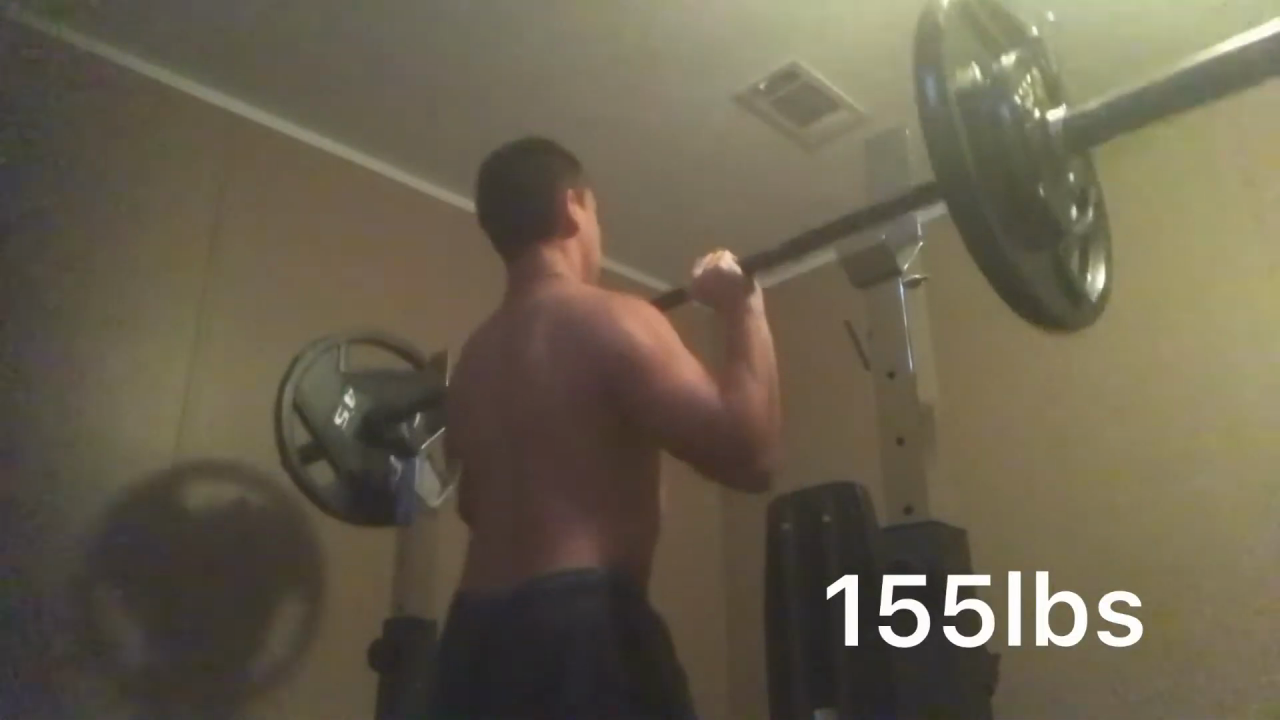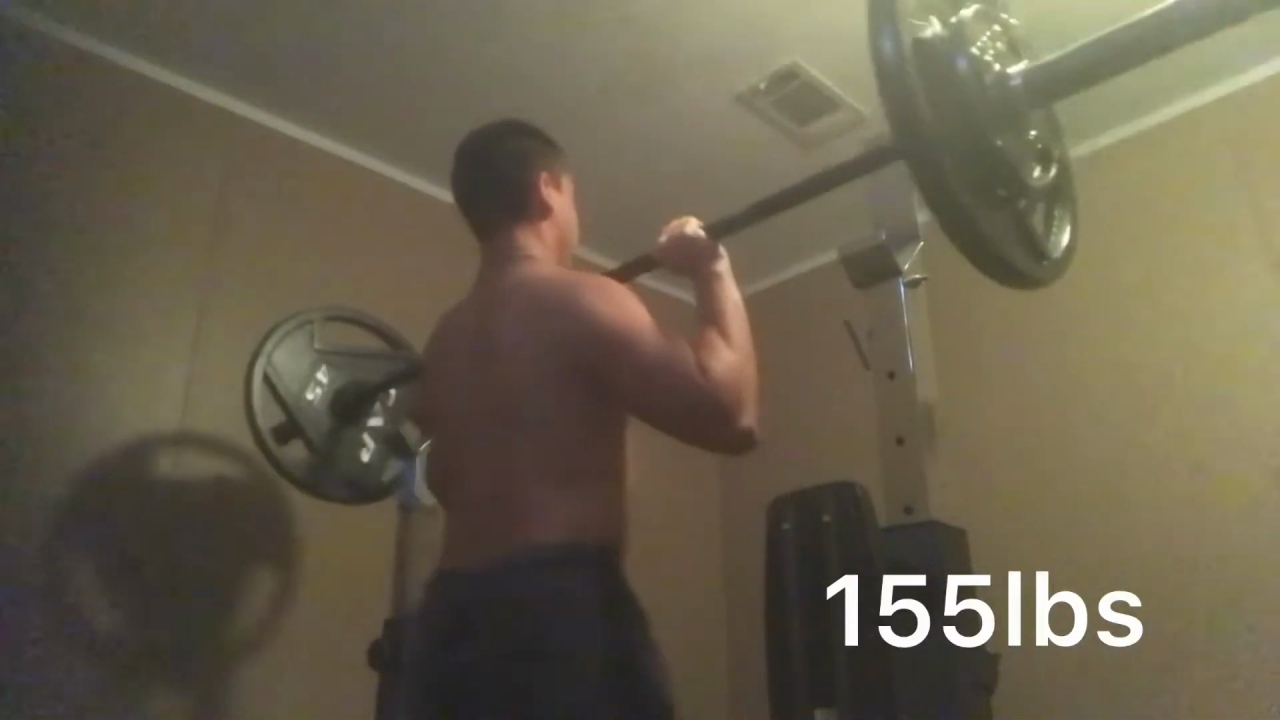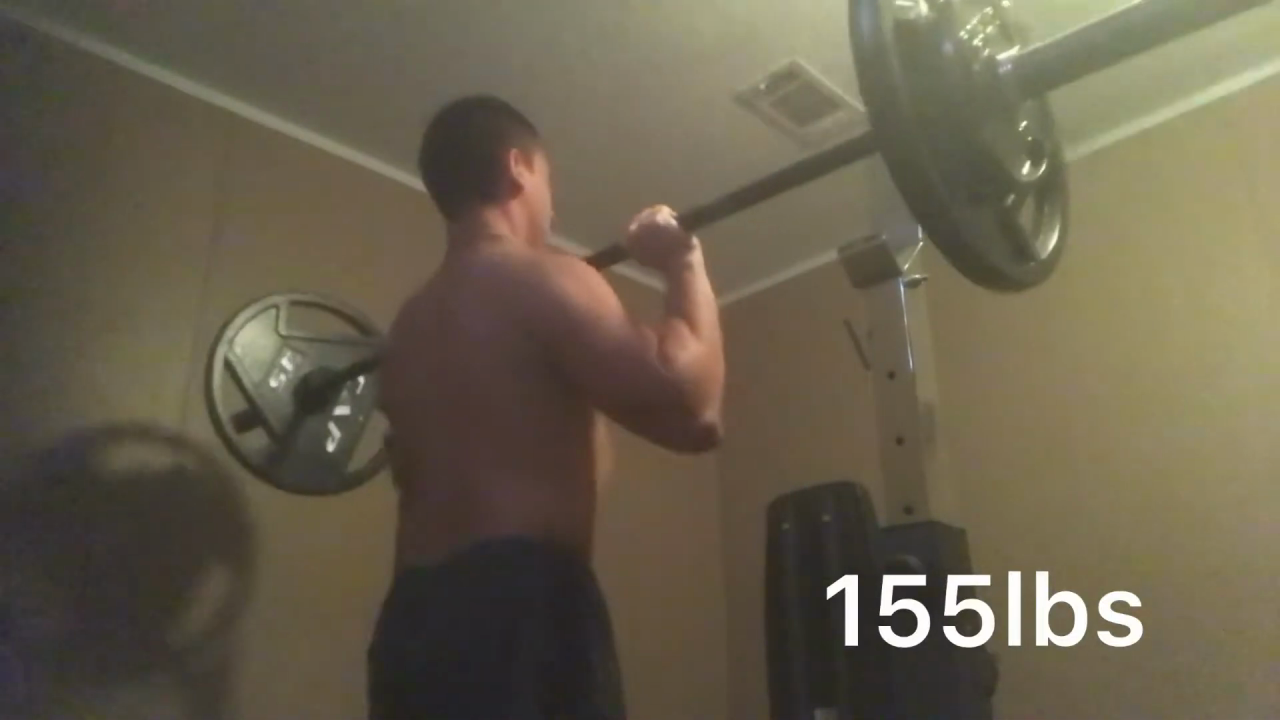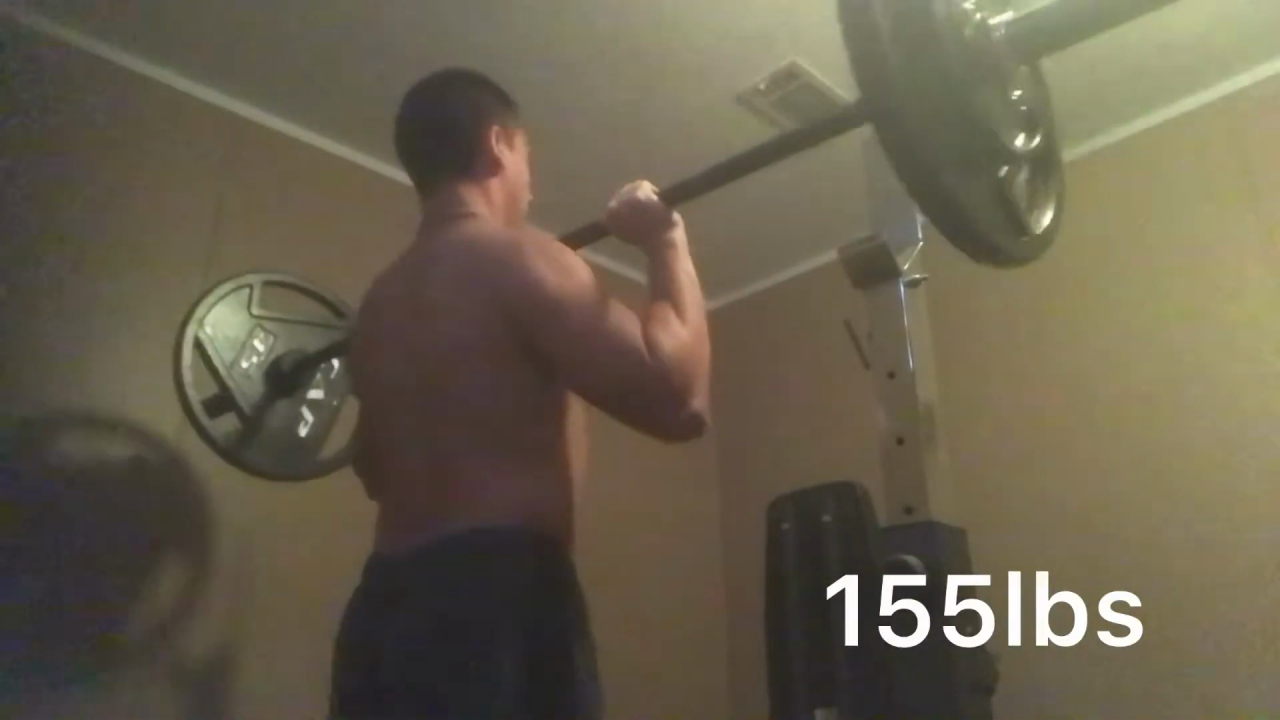
dt=0.4s
person 1, frame 1
left shoulder: (474, 357)
right shoulder: (605, 320)
right elbow: (748, 456)
right wrist: (743, 305)
left hip: (477, 635)
right hip: (580, 630)
person 1, frame 2
left shoulder: (445, 337)
right shoulder: (578, 301)
right elbow: (731, 415)
right wrist: (713, 274)
left hip: (457, 615)
right hip: (558, 608)
person 1, frame 3
left shoulder: (412, 319)
right shoulder: (541, 279)
right elbow: (690, 413)
right wrist: (683, 264)
left hip: (417, 613)
right hip: (517, 607)
person 1, frame 4
left shoulder: (379, 301)
right shoulder: (518, 259)
right elbow: (678, 400)
right wrist: (666, 241)
left hip: (388, 607)
right hip: (491, 600)
